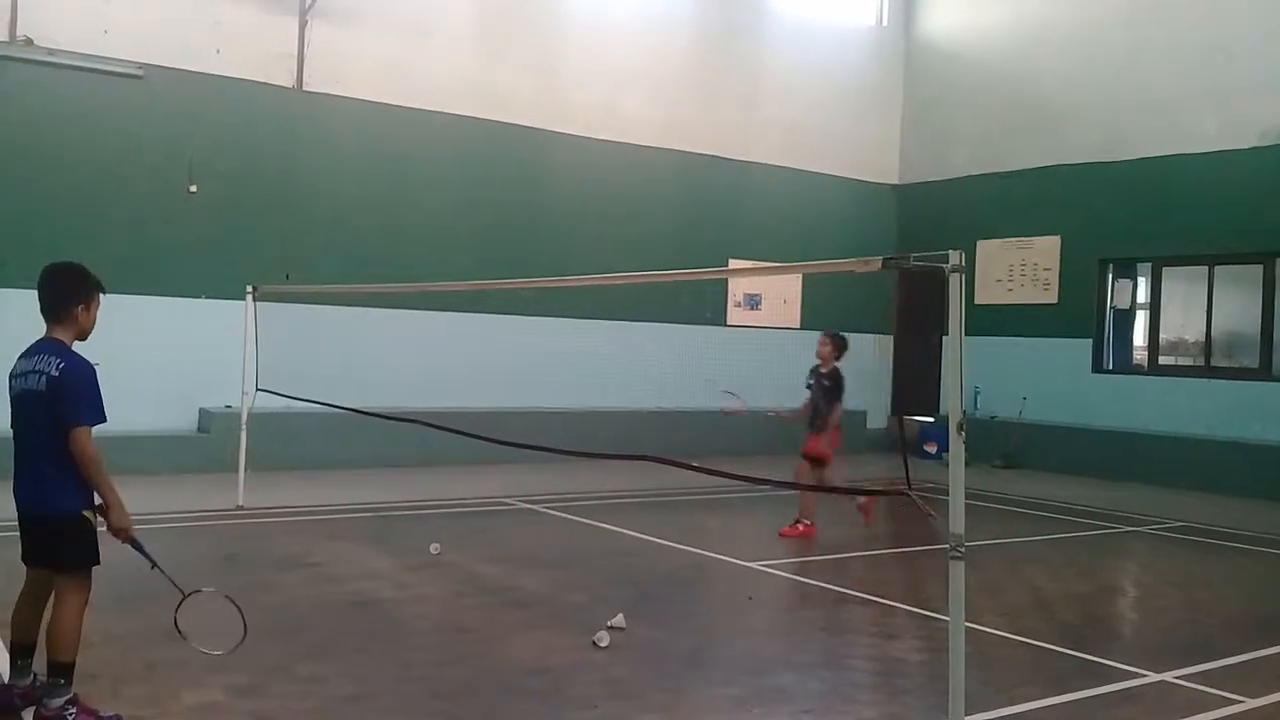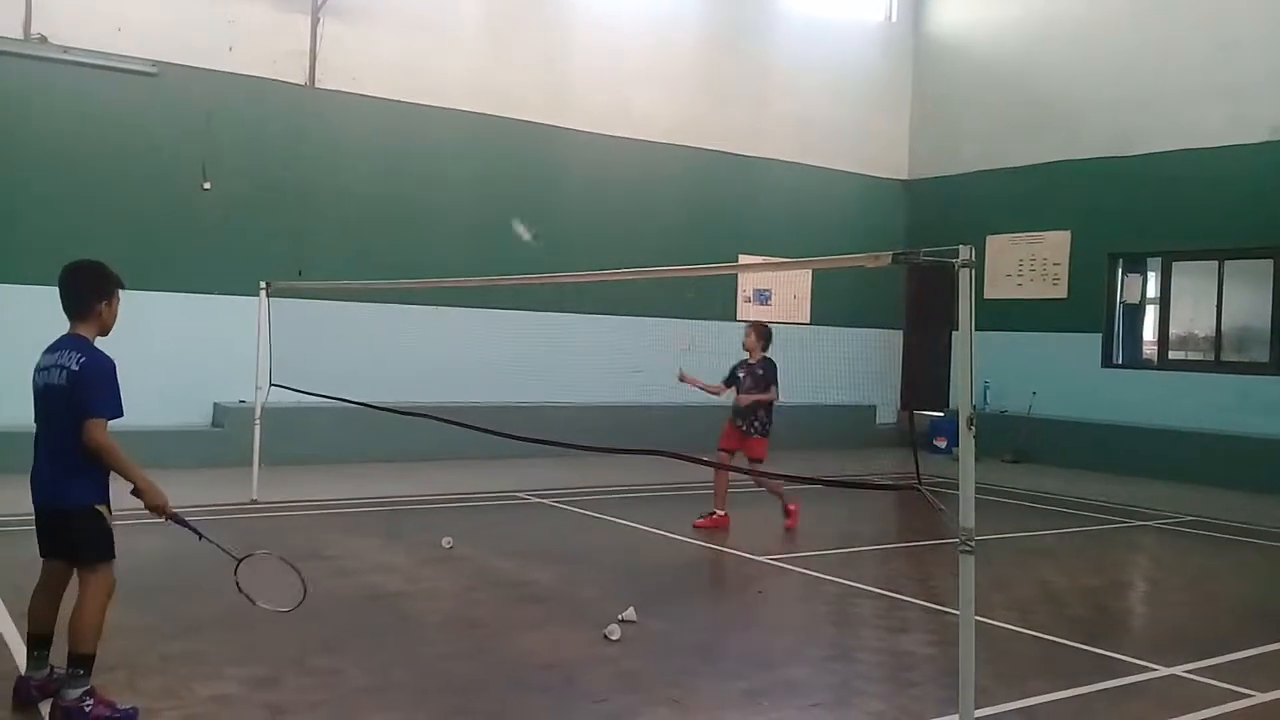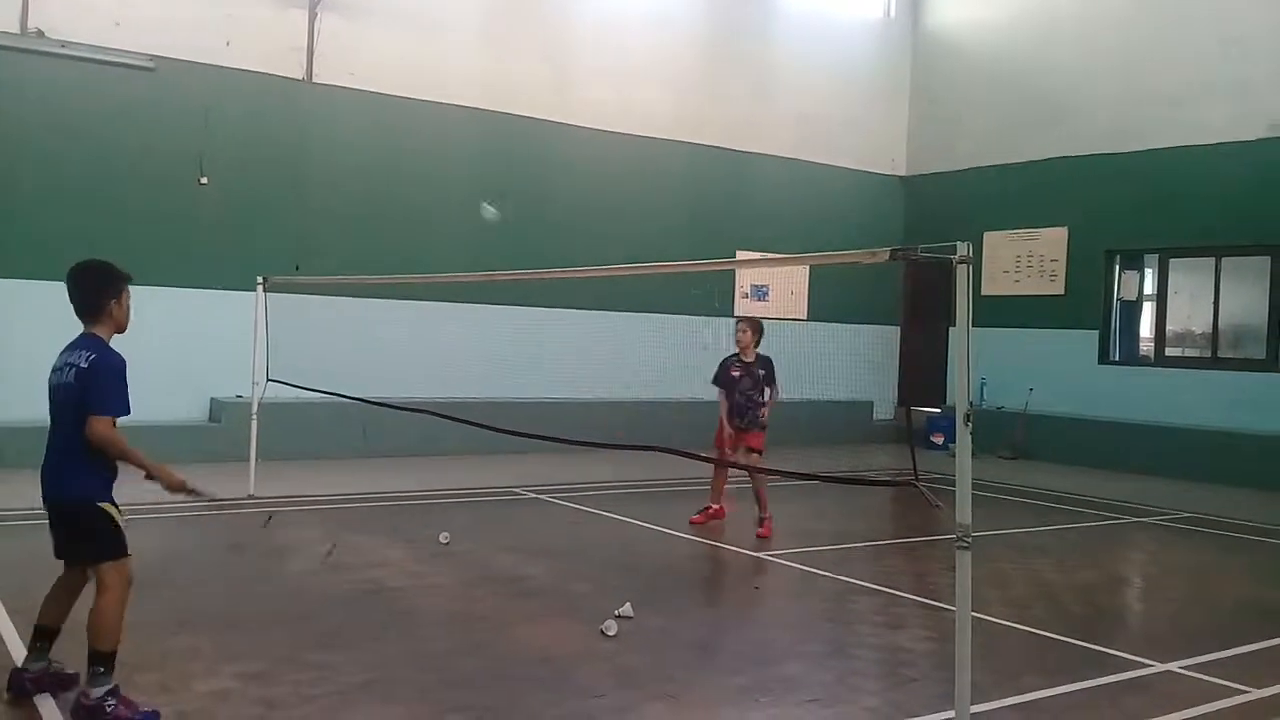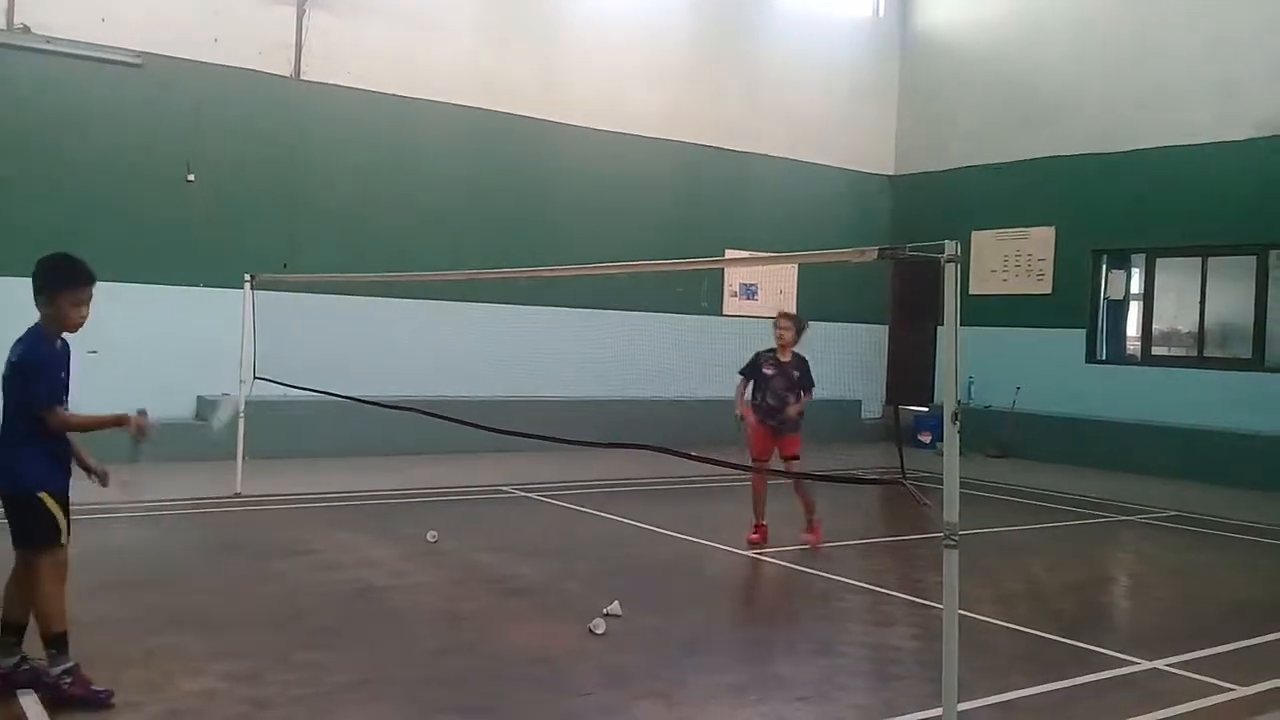
dt=0.5s
person 1, frame 1
right shoulder: (74, 369)
right elbow: (81, 445)
right wrist: (113, 504)
right hip: (65, 501)
left knee: (37, 584)
right knee: (72, 592)
person 1, frame 2
left shoulder: (49, 358)
right shoulder: (95, 363)
right elbow: (95, 436)
right wrist: (143, 483)
left hip: (48, 488)
right hip: (80, 493)
left knee: (53, 576)
right knee: (97, 584)
left ankle: (35, 676)
person 1, frame 3
left shoulder: (69, 356)
right shoulder: (106, 361)
right elbow: (98, 431)
right wrist: (156, 469)
left hip: (62, 484)
right hip: (84, 488)
left knee: (76, 574)
right knee: (115, 579)
left ankle: (34, 667)
person 1, frame 4
left shoulder: (52, 348)
right shoulder: (37, 352)
right elbow: (55, 420)
left wrist: (84, 462)
right wrist: (120, 421)
right knee: (51, 567)
right ankle: (62, 674)
person 2, frame 1
left shoulder: (835, 376)
right shoulder: (814, 372)
left elbow: (837, 408)
left wrist: (826, 437)
left hip: (826, 432)
right hip: (816, 429)
left knee: (802, 472)
right knee: (819, 477)
left ankle: (805, 523)
right ankle: (861, 501)
person 2, frame 2
left shoulder: (768, 365)
right shoulder: (740, 366)
left elbow: (773, 395)
right elbow: (720, 389)
left wrist: (752, 398)
right wrist: (691, 381)
left hip: (757, 426)
right hip: (737, 422)
left knee: (756, 474)
right knee: (721, 463)
left ankle: (788, 505)
right ankle: (720, 514)
person 2, frame 3
left shoulder: (765, 362)
right shoulder: (728, 363)
left elbow: (773, 390)
right elbow: (723, 395)
left wrist: (768, 407)
right wrist: (725, 423)
left hip: (755, 424)
right hip: (731, 421)
left knee: (753, 467)
right knee: (721, 464)
left ankle: (764, 517)
right ankle: (715, 507)
person 2, frame 4
left shoulder: (800, 363)
right shoulder: (761, 358)
left elbow: (808, 394)
right elbow: (744, 382)
left wrist: (797, 407)
right wrist: (740, 404)
left hip: (788, 425)
right hip: (761, 423)
left knee: (796, 474)
right knee: (759, 473)
left ankle: (812, 521)
right ankle: (759, 525)
